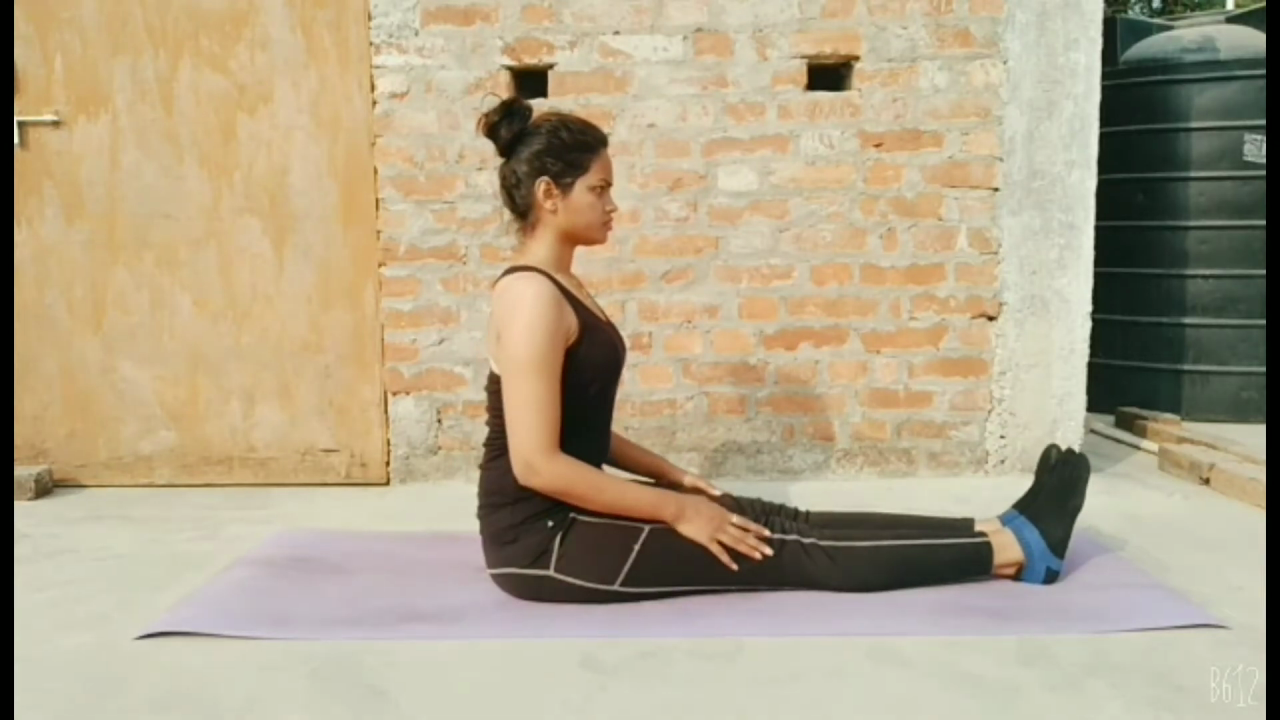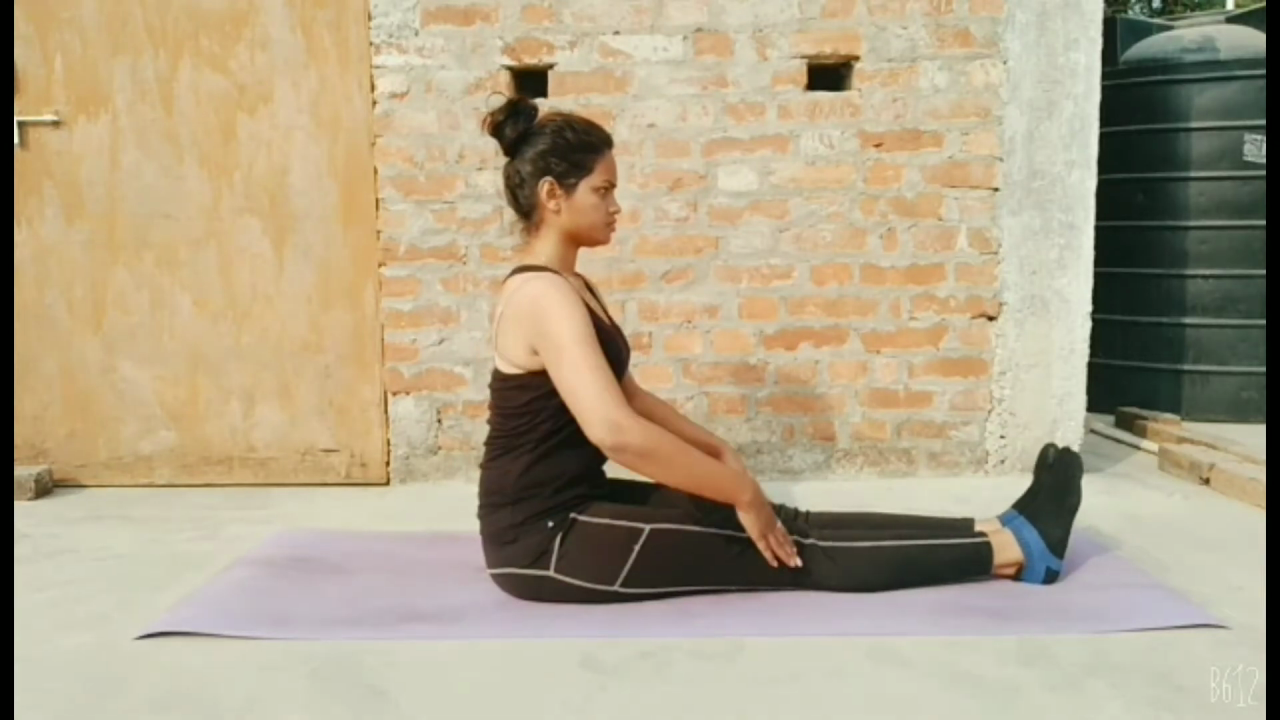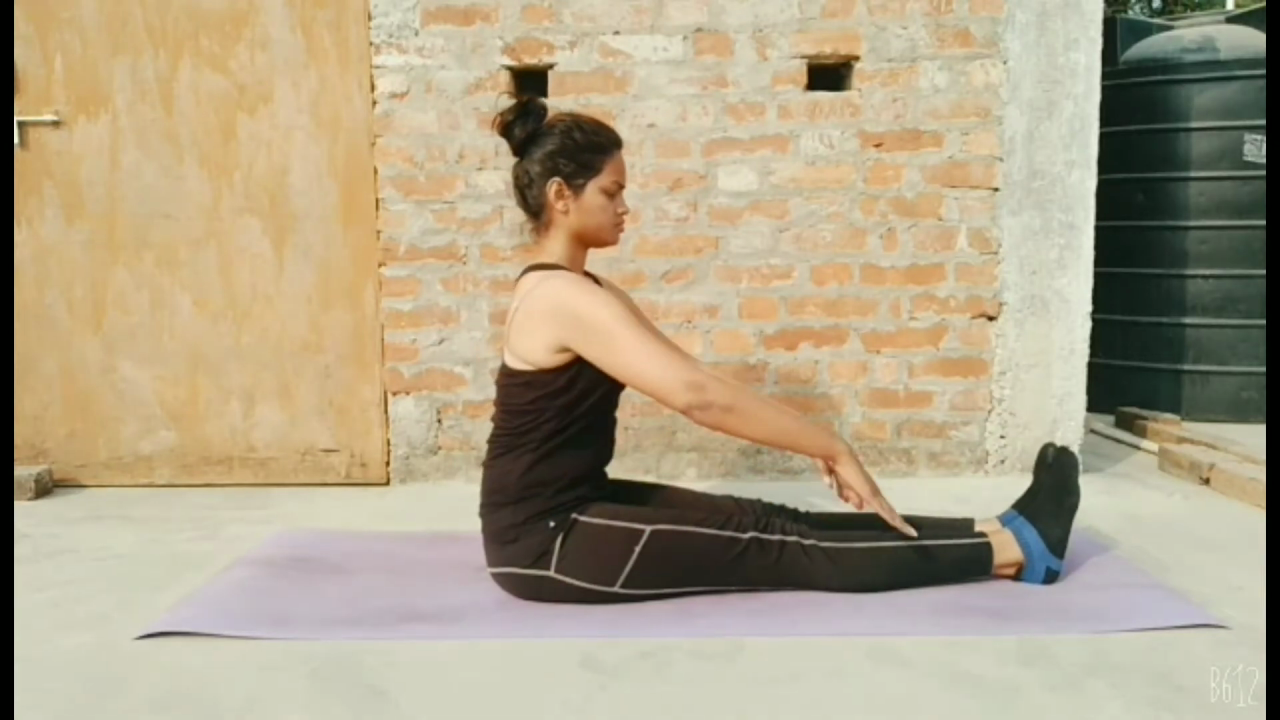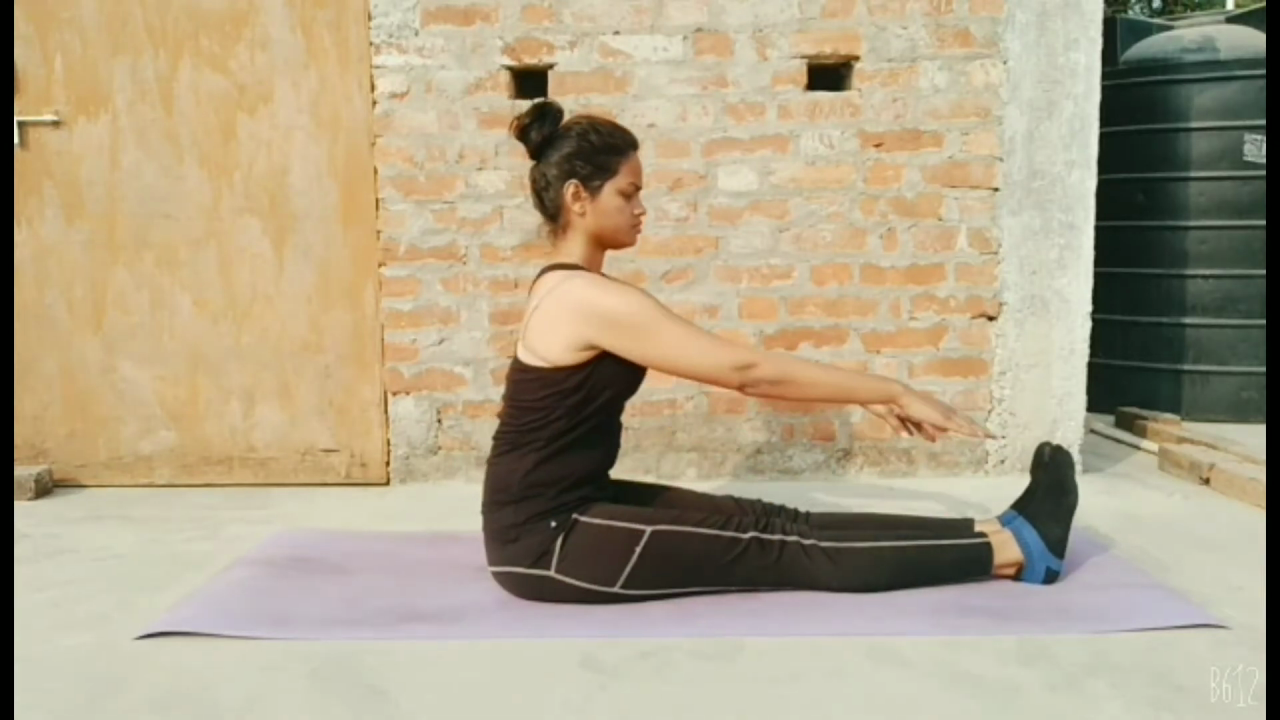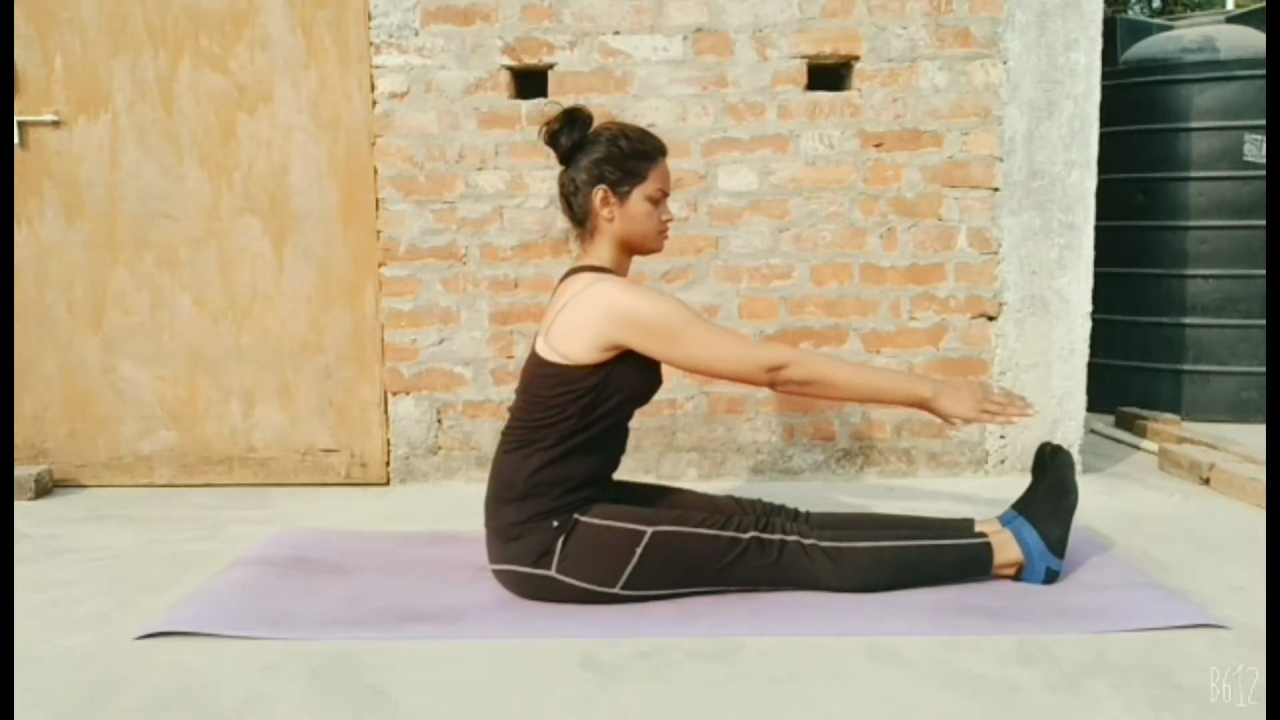
dt=0.3s
person 1, frame 1
left shoulder: (558, 286)
right shoulder: (531, 298)
right elbow: (538, 463)
left wrist: (671, 476)
right wrist: (677, 512)
left hip: (569, 519)
right hip: (541, 542)
left knee: (776, 524)
right knee: (778, 544)
left ankle: (1001, 535)
right ankle: (1012, 549)
person 1, frame 2
left shoulder: (569, 288)
right shoulder: (543, 298)
left elbow: (628, 400)
right elbow: (617, 433)
left wrist: (715, 451)
right wrist: (742, 491)
left hip: (573, 510)
right hip: (542, 540)
left knee: (773, 525)
right knee: (763, 542)
left ankle: (996, 536)
right ankle: (1011, 549)
person 1, frame 3
left shoulder: (578, 288)
right shoulder: (562, 297)
left elbow: (689, 371)
right elbow: (696, 393)
left wrist: (816, 441)
right wrist: (832, 447)
left hip: (574, 510)
right hip: (542, 541)
left knee: (767, 525)
right knee: (771, 544)
left ankle: (995, 536)
right ankle: (1011, 550)
person 1, frame 4
left shoulder: (578, 288)
right shoulder: (585, 300)
left elbow: (726, 361)
right elbow: (745, 368)
left wrist: (868, 394)
right wrist: (892, 391)
left hip: (571, 511)
right hip: (543, 542)
left knee: (768, 523)
right knee: (771, 544)
left ankle: (996, 534)
right ankle: (1011, 550)
person 1, frame 5
left shoulder: (599, 290)
right shoulder: (613, 302)
left elbow: (762, 362)
right elbow: (775, 367)
right wrist: (927, 391)
left hip: (574, 510)
right hip: (545, 541)
left knee: (769, 522)
right knee: (771, 544)
left ankle: (994, 535)
right ankle: (1011, 549)
